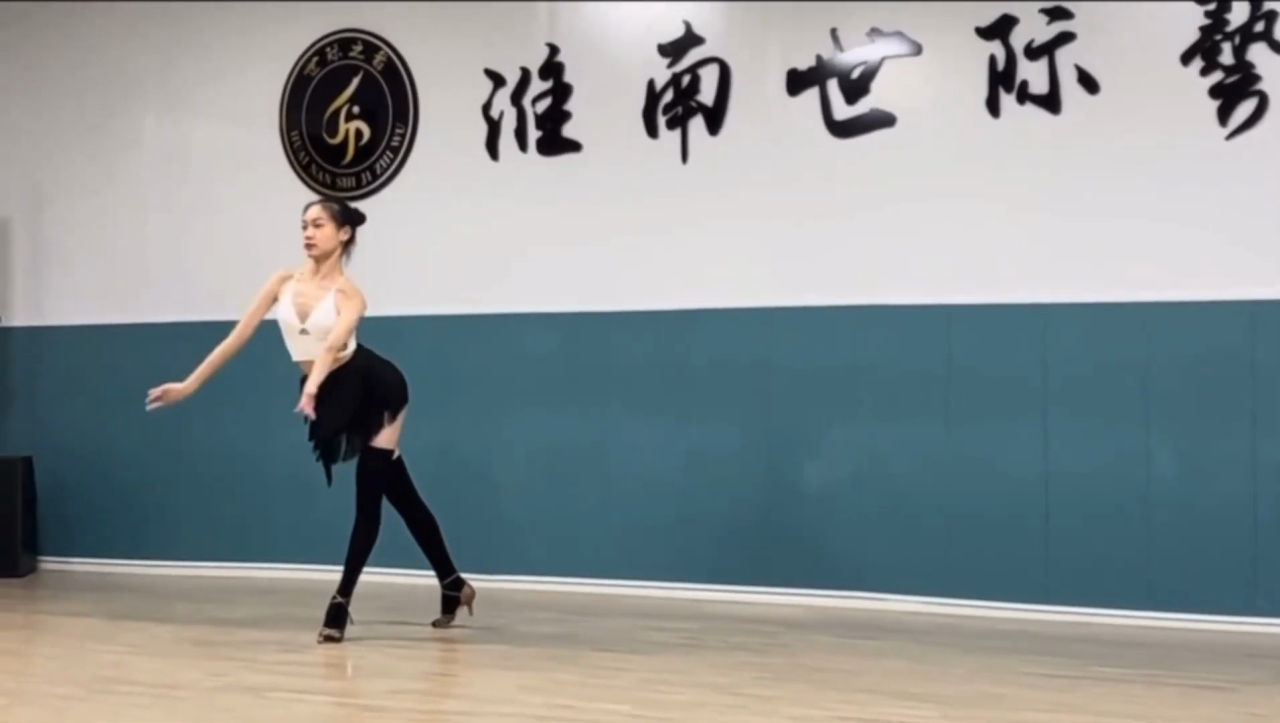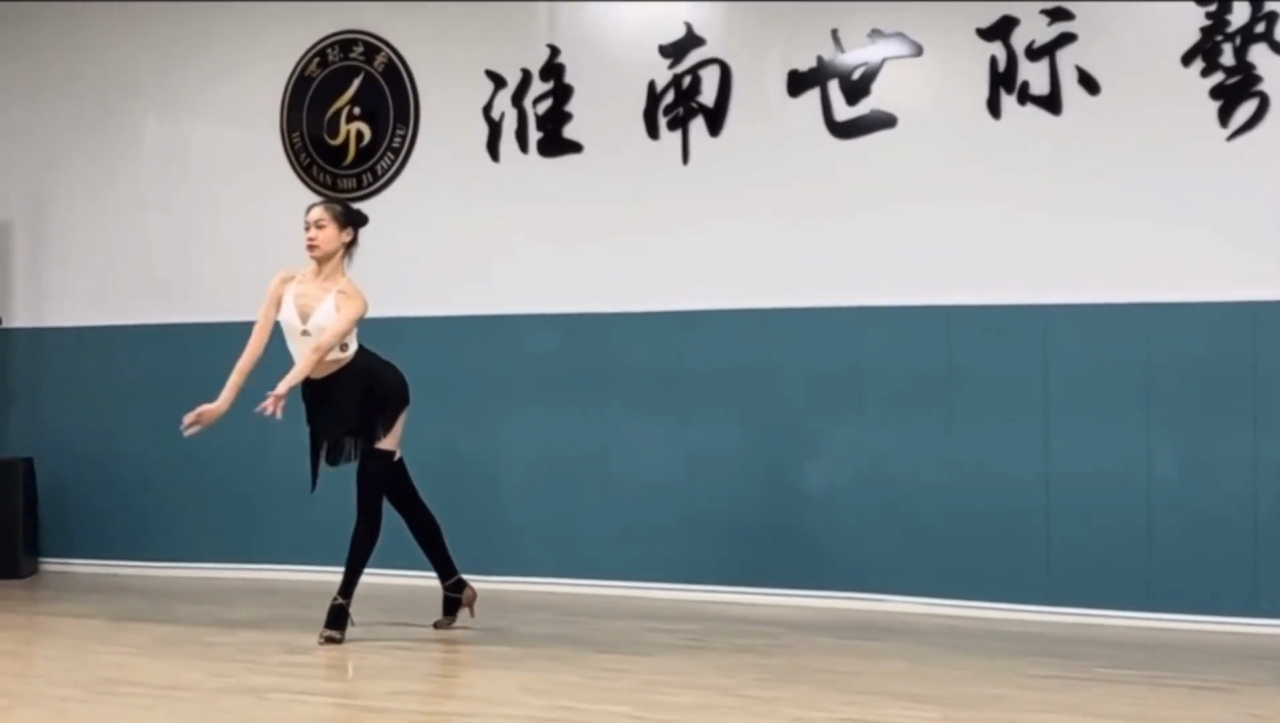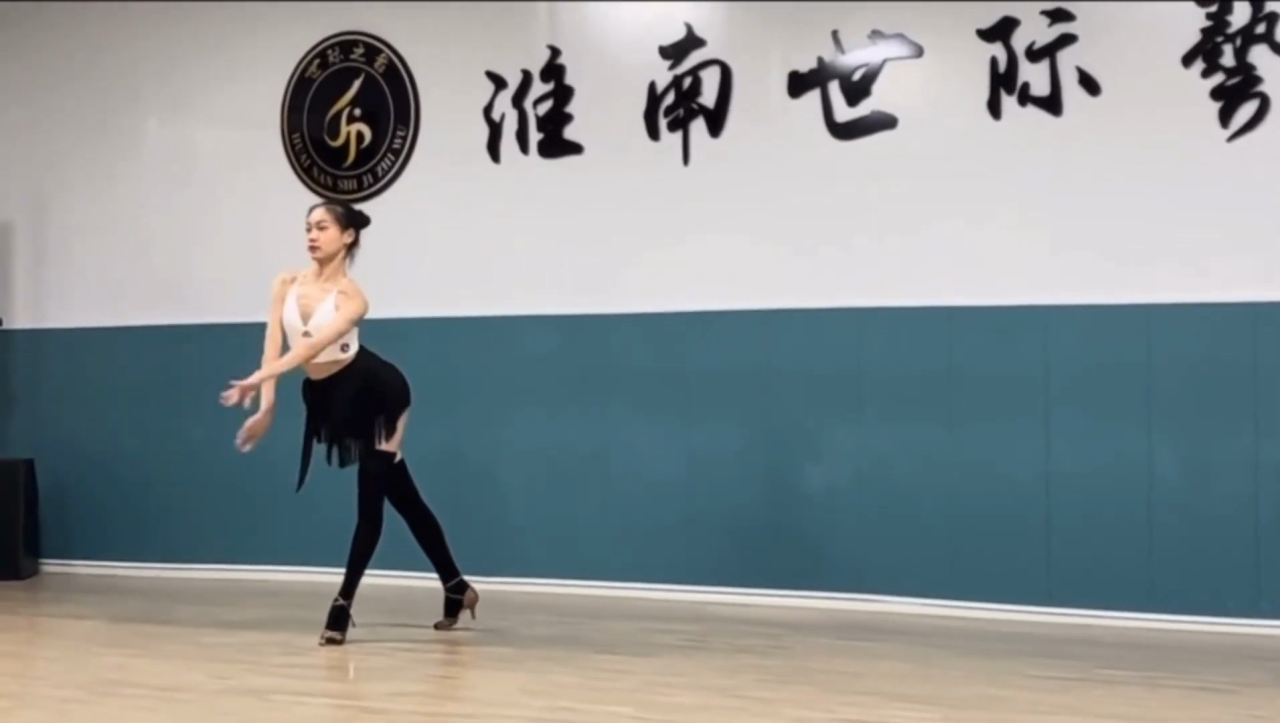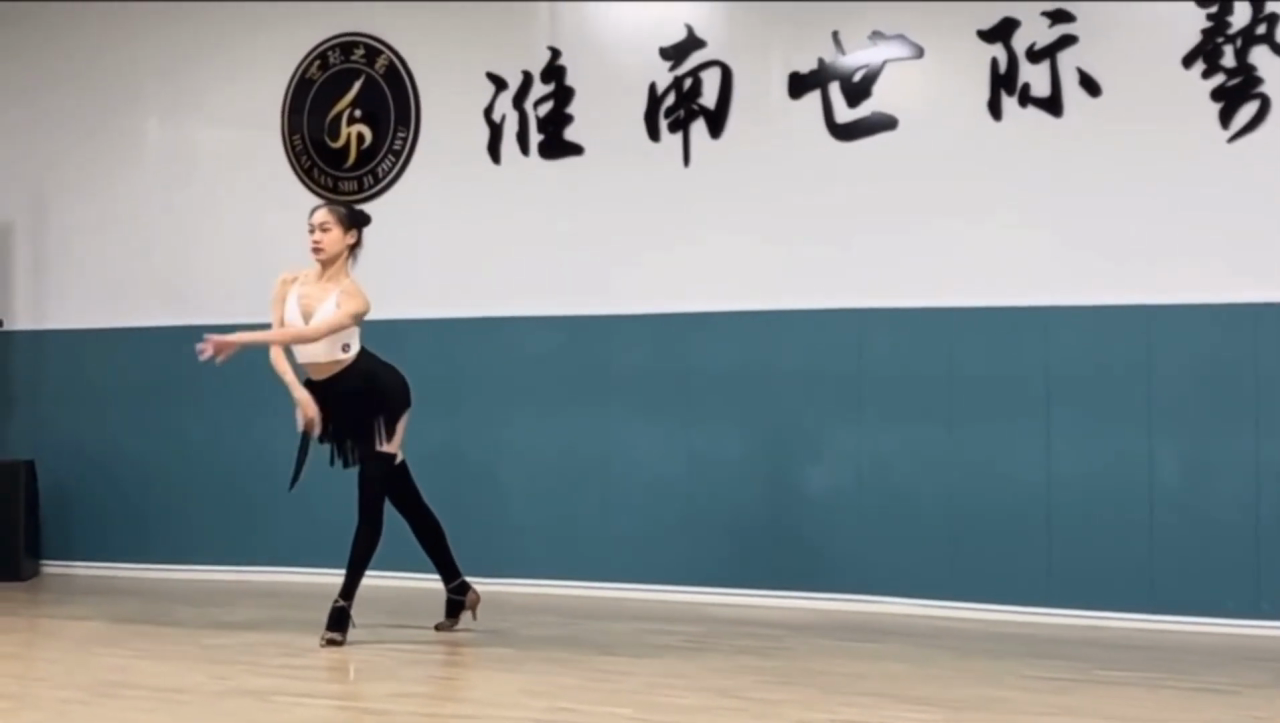
dt=0.1s
person 1, frame 1
left shoulder: (349, 296)
right shoulder: (282, 281)
left elbow: (333, 345)
right elbow: (239, 334)
left wrist: (313, 386)
right wrist: (190, 384)
left hip: (373, 387)
right hip: (331, 396)
left knee: (370, 493)
right knee: (396, 490)
left ankle: (340, 602)
right ankle: (451, 583)
person 1, frame 2
left shoulder: (350, 297)
right shoulder: (285, 283)
left elbow: (321, 346)
right elbow: (256, 344)
left wrist: (285, 388)
right wrist: (222, 401)
left hip: (375, 390)
right hip: (333, 397)
left knee: (371, 496)
right knee: (400, 492)
left ankle: (343, 603)
right ankle: (455, 585)
person 1, frame 3
left shoulder: (352, 297)
right shoulder: (287, 284)
left elbow: (315, 345)
right elbow: (274, 346)
left wrist: (258, 379)
right wrist: (265, 407)
left hip: (375, 392)
right hip: (332, 398)
left knee: (372, 497)
right knee: (400, 493)
left ankle: (344, 604)
right ankle: (457, 586)
person 1, frame 4
left shoulder: (353, 298)
right shoulder: (288, 283)
left elbow: (311, 334)
right elbow: (278, 348)
left wrist: (241, 339)
right wrist: (299, 393)
left hip: (377, 393)
right hip: (330, 398)
left knee: (372, 497)
right knee: (401, 493)
left ankle: (343, 605)
right ankle: (457, 587)
